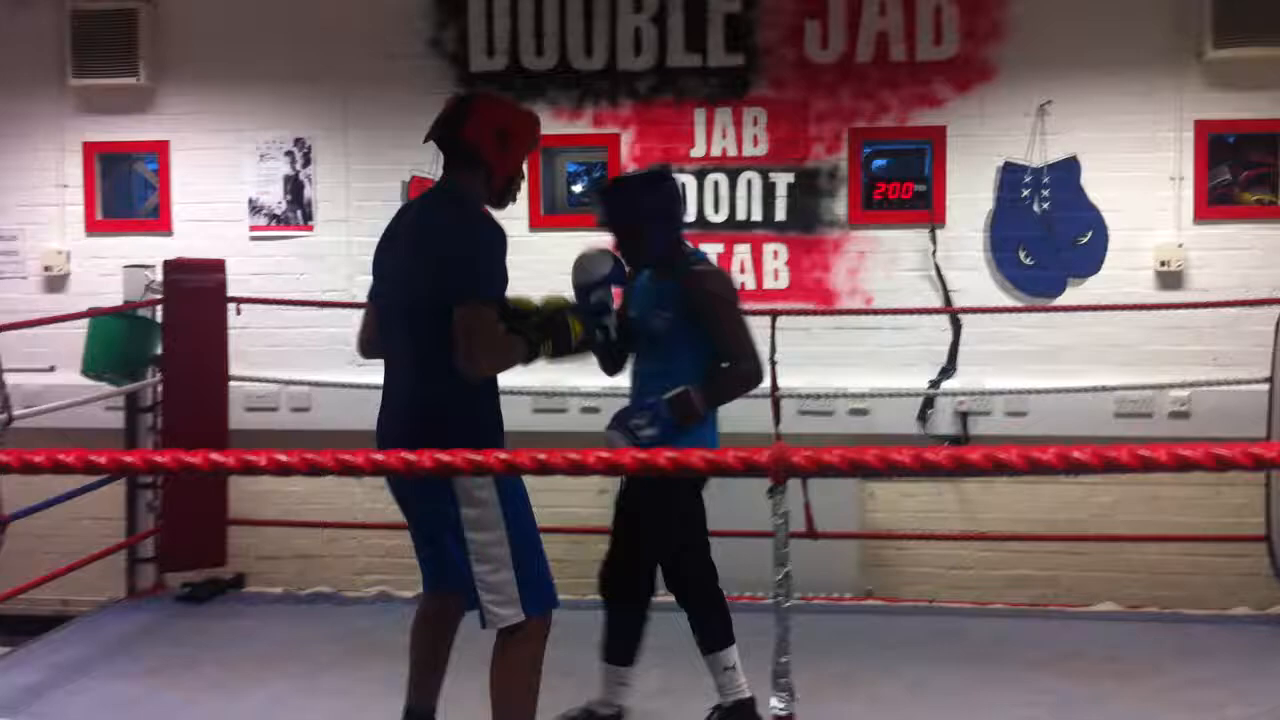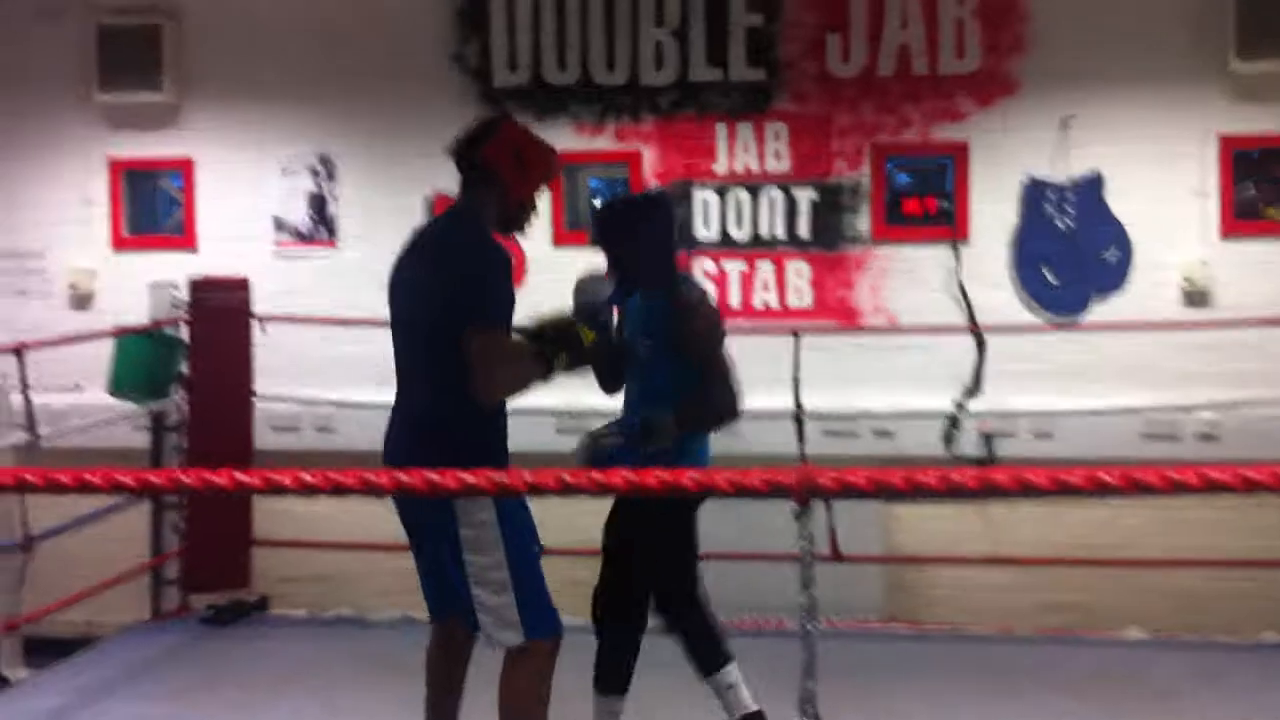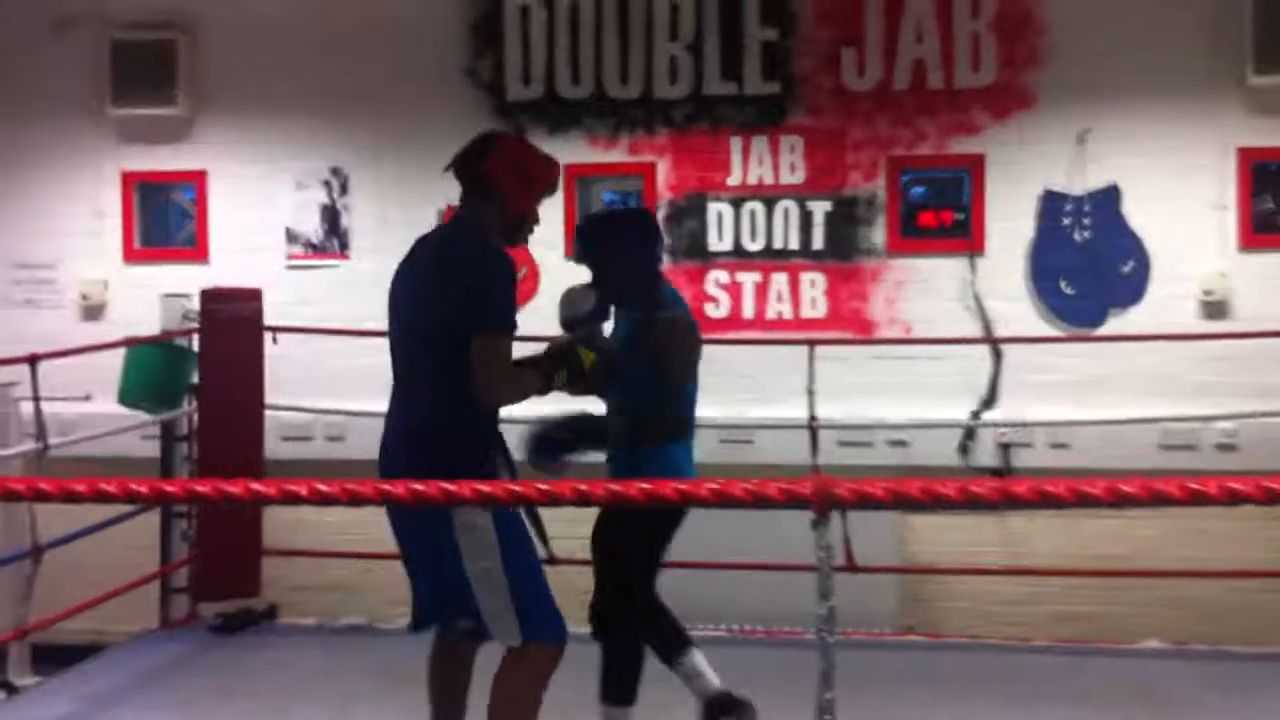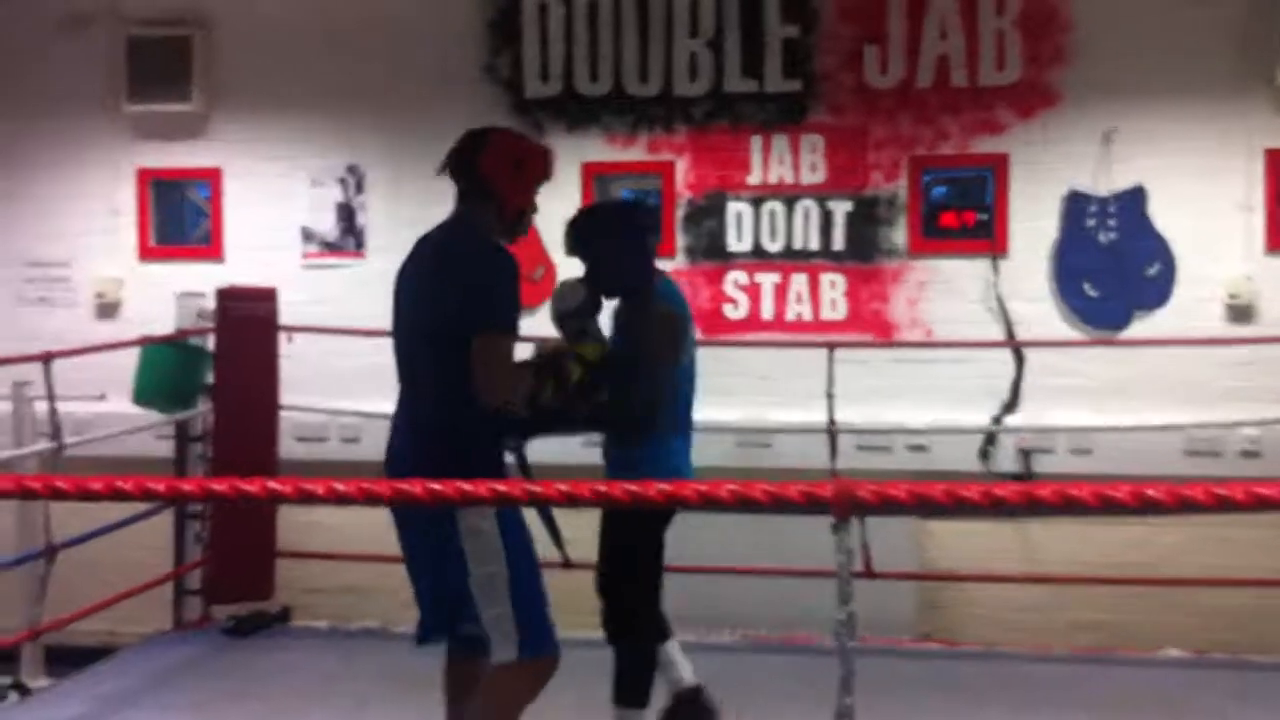
dt=0.1s
person 1, frame 1
left shoulder: (407, 225)
right shoulder: (473, 231)
left elbow: (372, 339)
right elbow: (477, 356)
right wrist: (541, 338)
left hip: (408, 436)
right hip: (457, 444)
left knee: (447, 593)
right knee: (523, 617)
person 1, frame 2
left shoulder: (423, 248)
right shoulder: (480, 256)
right elbow: (491, 382)
left wrist: (523, 349)
right wrist: (554, 353)
left hip: (416, 458)
right hip: (461, 467)
left knee: (457, 617)
right knee: (532, 637)
person 1, frame 3
left shoulder: (423, 256)
right shoulder: (484, 262)
right elbow: (493, 385)
left wrist: (536, 367)
right wrist: (557, 368)
left hip: (412, 463)
right hip: (455, 472)
left knee: (459, 630)
right knee: (534, 642)
person 1, frame 4
left shoulder: (426, 254)
right shoulder: (486, 261)
right elbow: (492, 386)
left wrist: (529, 372)
left hip: (417, 468)
right hip: (461, 476)
left knee: (473, 638)
right knee: (528, 655)
person 2, frame 1
left shoulder: (701, 279)
right shoulder: (640, 281)
left elbow: (747, 369)
right elbow: (614, 363)
left wrist: (680, 406)
right wrist: (596, 309)
left hip: (676, 451)
right hip: (664, 449)
left knee: (624, 577)
right knee: (691, 579)
person 2, frame 2
left shoulder: (687, 307)
right shoulder: (636, 300)
left elbow: (721, 403)
right elbow: (613, 381)
left wrist: (645, 435)
right wrist: (596, 330)
left hip: (661, 476)
right hip: (658, 473)
left knee: (617, 602)
right knee: (677, 602)
person 2, frame 3
left shoulder: (663, 322)
right shoulder: (638, 313)
left elbow: (670, 422)
right elbow: (615, 388)
left wrist: (580, 432)
right wrist: (585, 342)
left hip: (644, 485)
right hip: (651, 482)
left knee: (615, 612)
right knee: (636, 604)
person 2, frame 4
left shoulder: (652, 314)
right shoulder: (640, 304)
left elbow: (638, 412)
right elbow: (622, 386)
left hip: (644, 478)
right hip: (655, 475)
left knee: (626, 610)
right knee: (635, 601)
